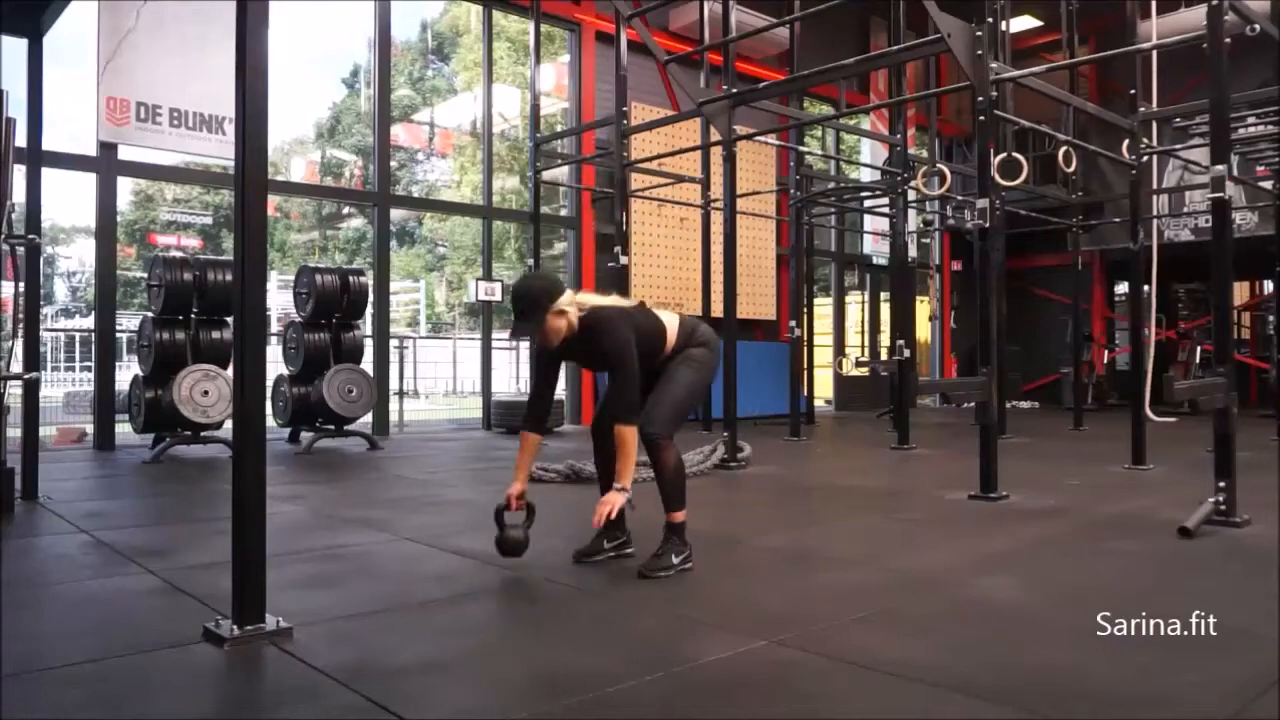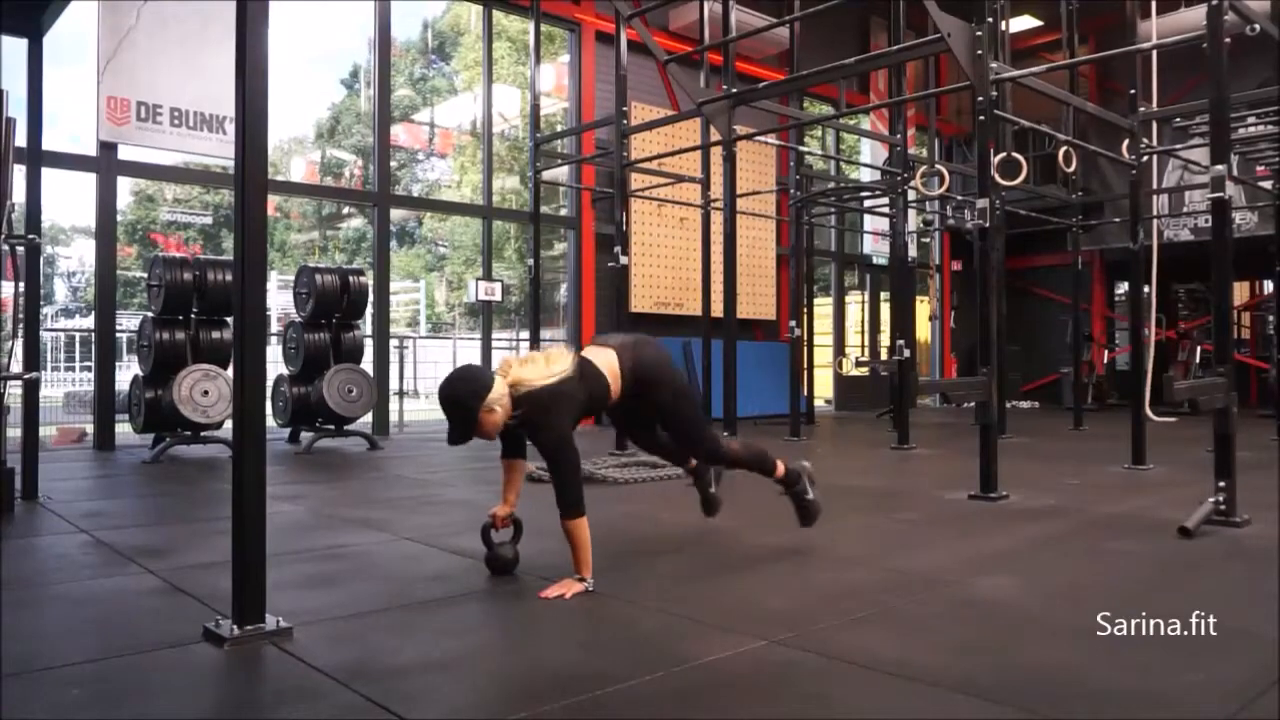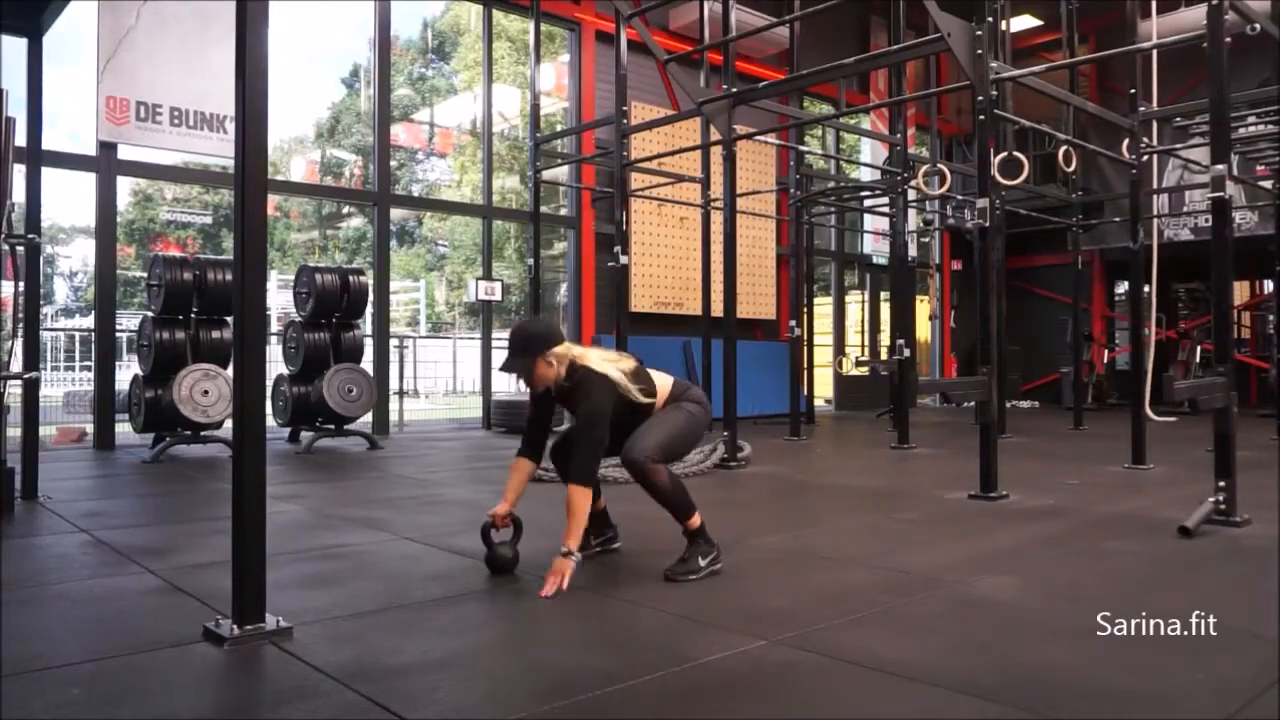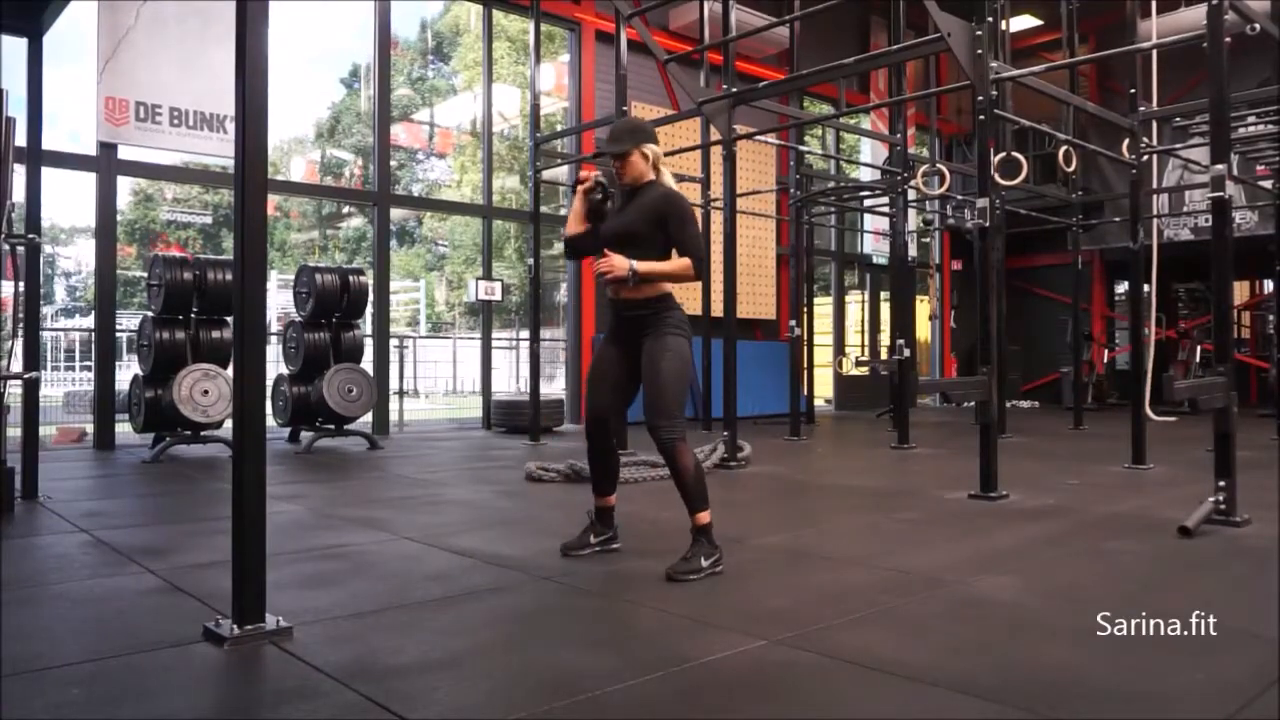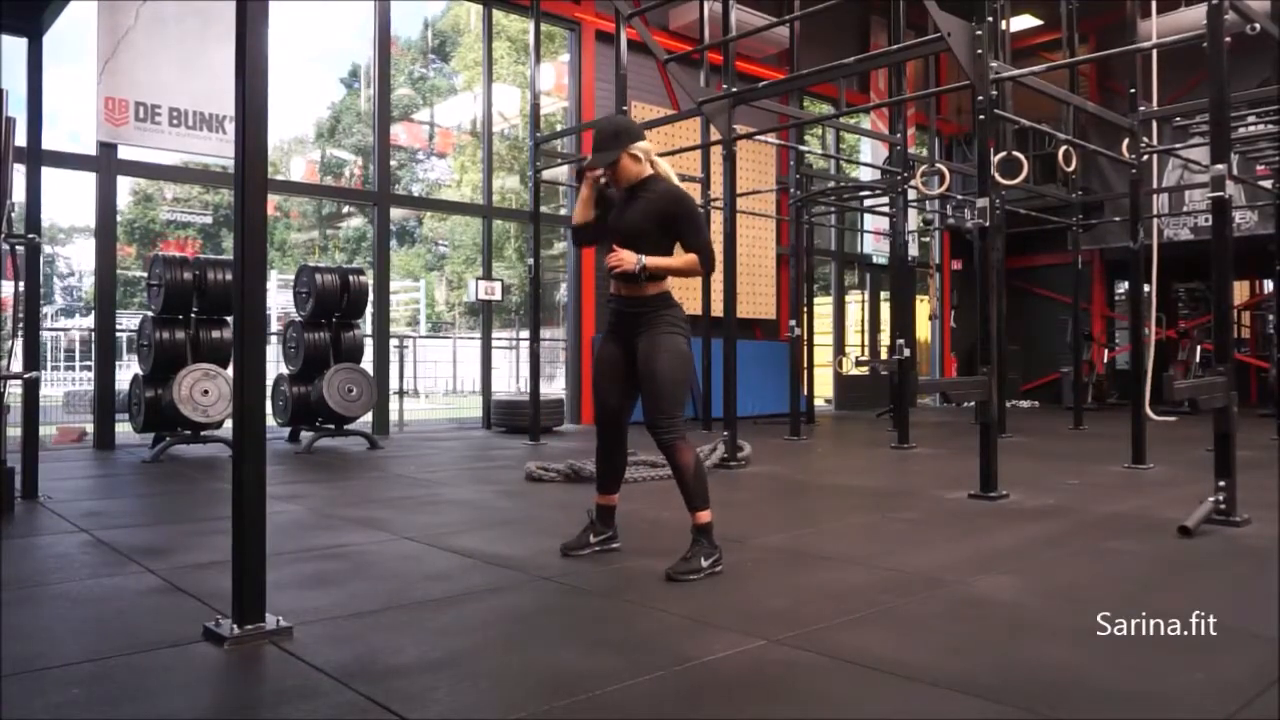
dt=0.7s
person 1, frame 1
left shoulder: (609, 328)
right shoulder: (552, 340)
left elbow: (625, 412)
right elbow: (537, 410)
left wrist: (621, 488)
right wrist: (519, 480)
left hip: (694, 349)
right hip: (652, 360)
left knee: (655, 428)
right knee: (602, 429)
left ankle: (678, 541)
right ankle: (616, 533)
person 1, frame 2
left shoulder: (550, 412)
right shoulder: (505, 392)
left elbow: (570, 495)
right elbow: (513, 448)
left wrist: (583, 577)
right wrist: (508, 503)
left hip: (646, 365)
right hip: (619, 360)
left knee: (704, 445)
right knee: (646, 438)
left ankle: (793, 478)
right ankle: (701, 471)
person 1, frame 3
left shoulder: (591, 385)
right shoulder: (547, 385)
left elbow: (586, 479)
right elbow: (531, 447)
left wrist: (568, 554)
right wrist: (507, 503)
left hip: (684, 407)
right hip: (641, 416)
left knee: (639, 457)
right knee: (565, 452)
left ankle: (704, 546)
right ankle: (603, 530)
person 1, frame 4
left shoulder: (667, 200)
right shoulder: (619, 205)
left elbow: (695, 264)
right elbow: (575, 248)
left wrist: (633, 268)
right wrist: (582, 196)
left hip: (661, 324)
right hip: (620, 326)
left knee: (666, 431)
right knee: (597, 424)
left ankle: (706, 544)
right ankle: (604, 526)
person 1, frame 5
left shoulder: (670, 196)
right shoulder: (621, 196)
left elbow: (703, 259)
right elbow: (582, 232)
left wrist: (643, 263)
right wrist: (591, 185)
left hip: (658, 322)
right hip: (618, 323)
left knee: (666, 429)
right knee: (608, 423)
left ankle: (706, 545)
right ankle: (604, 527)
